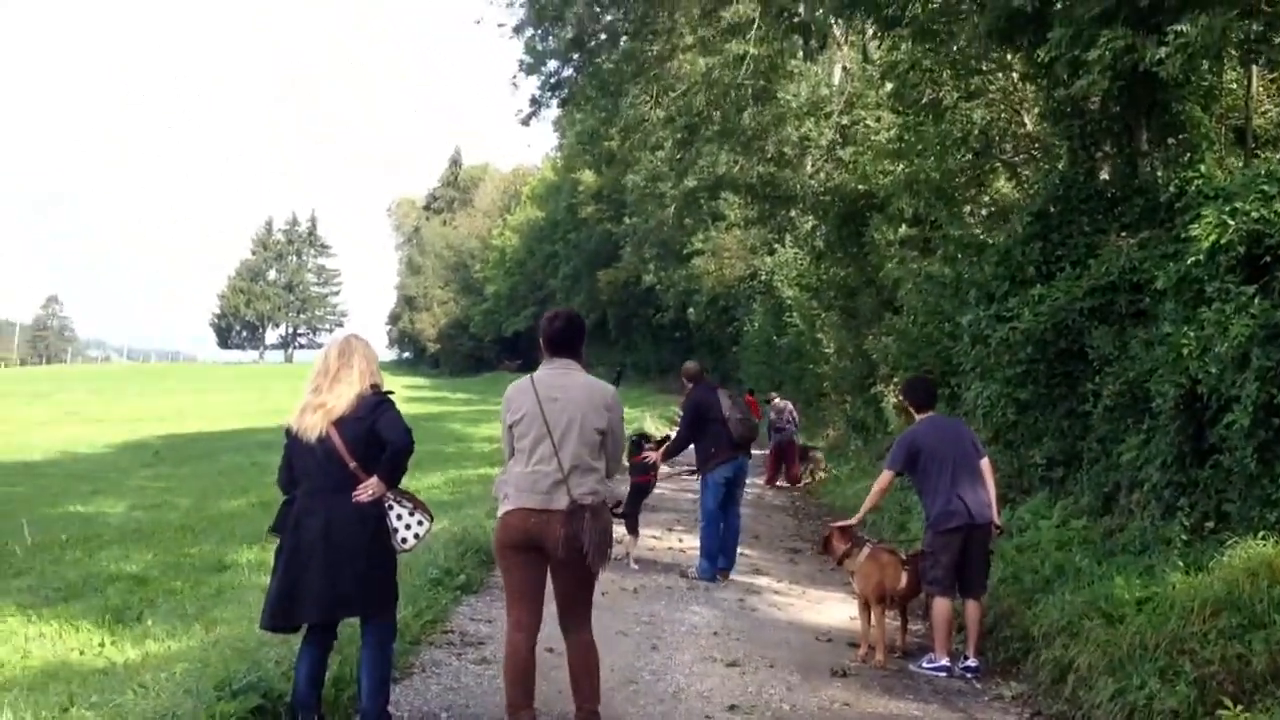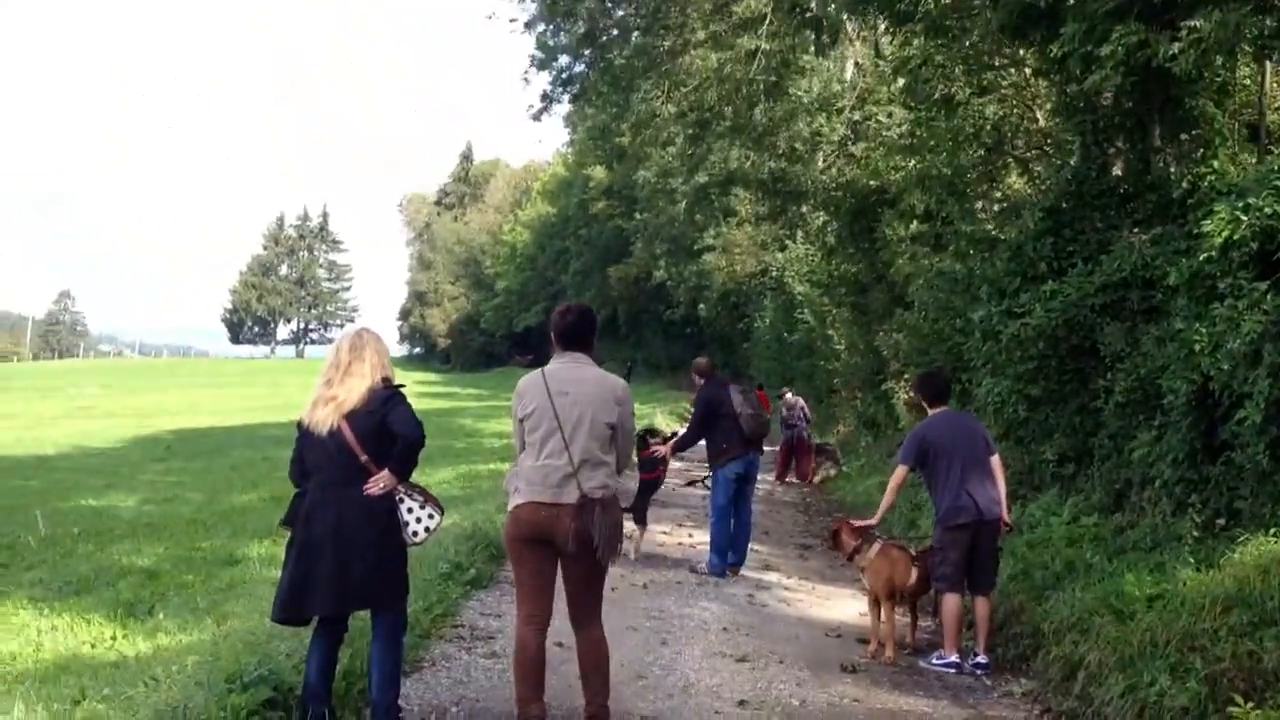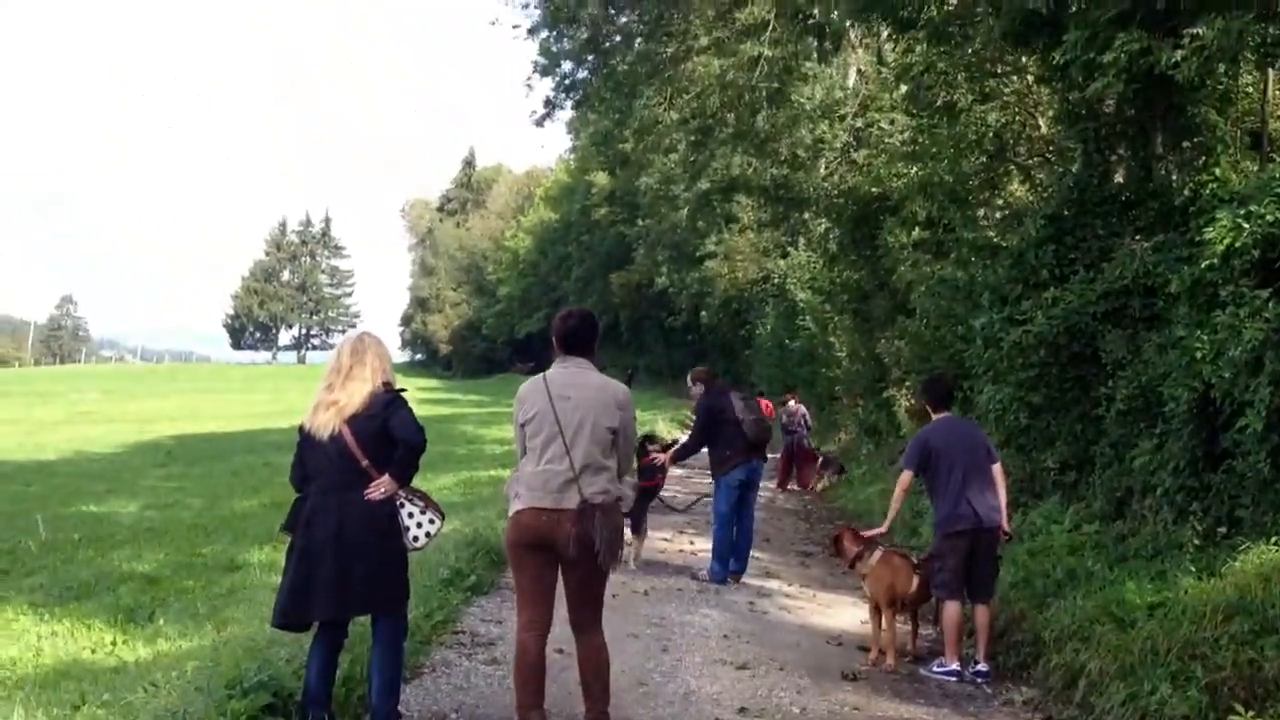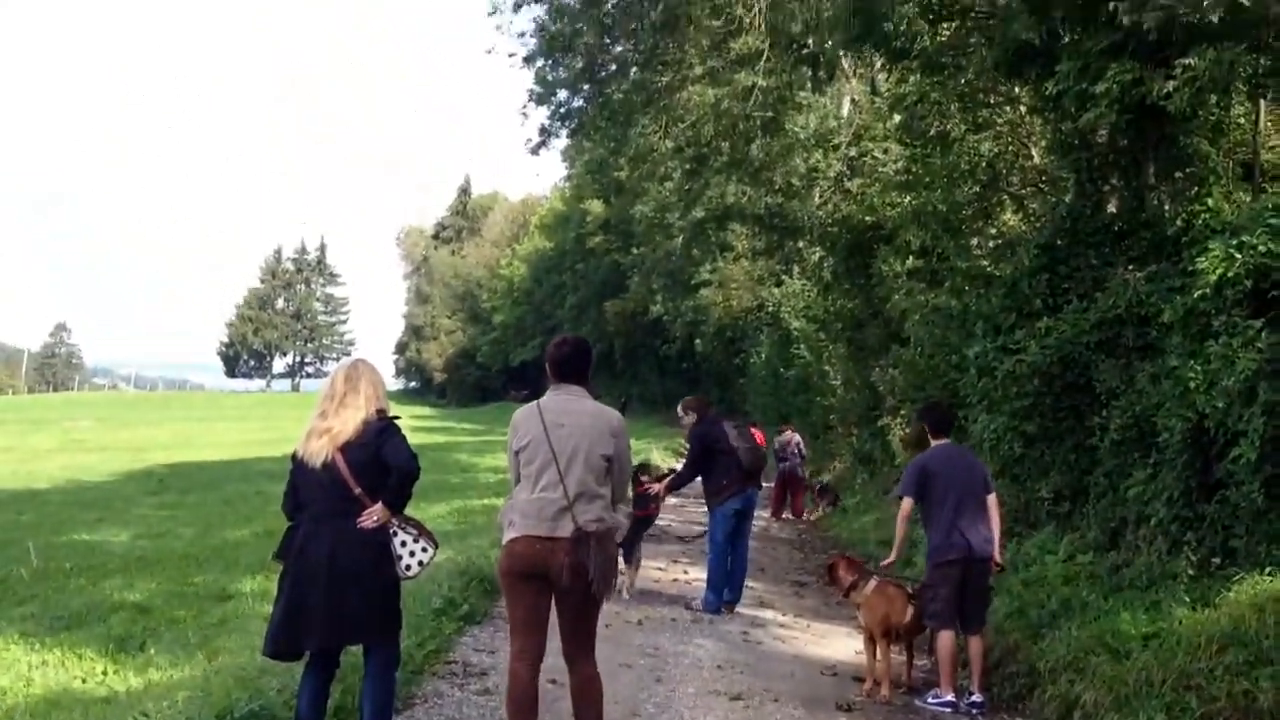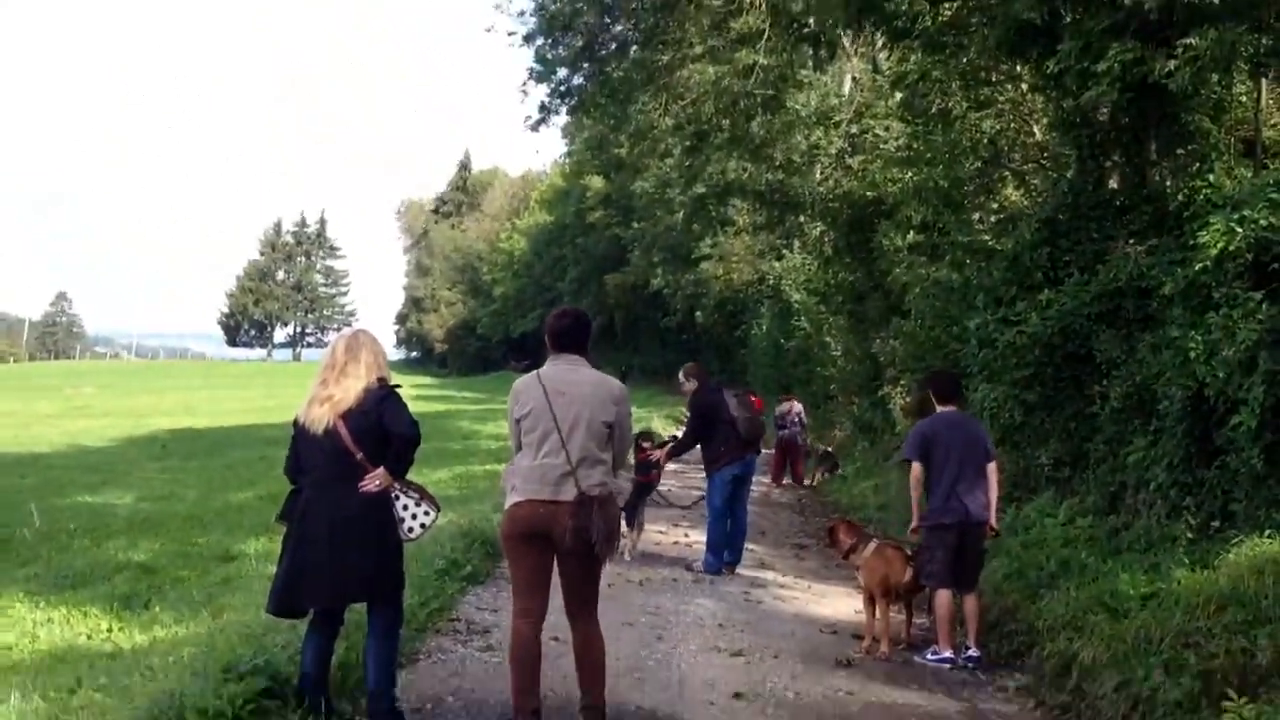
dt=0.2s
person 1, frame 1
left shoulder: (517, 392)
right shoulder: (604, 395)
left elbow: (508, 455)
right elbow: (613, 464)
left hip: (519, 515)
right hip: (579, 518)
left knee: (521, 626)
right knee: (578, 627)
person 1, frame 2
left shoulder: (528, 385)
right shoulder: (615, 389)
left elbow: (519, 448)
right elbow: (624, 458)
left hip: (530, 508)
right hip: (590, 512)
left knee: (531, 619)
right knee: (588, 621)
person 1, frame 3
left shoulder: (529, 390)
right shoulder: (617, 394)
left elbow: (520, 454)
right elbow: (625, 463)
left hip: (531, 513)
right hip: (591, 517)
left knee: (531, 625)
right knee: (588, 627)
person 1, frame 4
left shoulder: (523, 418)
right shoulder: (611, 422)
left elbow: (515, 480)
right elbow: (619, 491)
left hip: (525, 542)
right hip: (585, 544)
left knee: (524, 654)
right knee: (581, 656)
person 1, frame 5
left shoulder: (524, 387)
right shoulder: (612, 389)
left elbow: (515, 448)
right elbow: (620, 458)
left hip: (527, 507)
left knee: (526, 615)
right knee: (584, 616)
person 2, frame 1
left shoulder: (304, 415)
right shoulder: (372, 406)
left elbow: (287, 481)
right elbow: (401, 442)
right wrist: (384, 480)
left hip: (310, 534)
right hip: (359, 535)
left knee: (319, 627)
right knee: (377, 629)
person 2, frame 2
left shoulder: (316, 409)
right shoulder: (383, 399)
left elbow: (299, 472)
right elbow: (412, 435)
right wrist: (395, 473)
left hip: (321, 527)
right hip: (370, 527)
left knee: (330, 620)
right knee: (387, 623)
person 2, frame 3
left shoulder: (317, 413)
right shoulder: (385, 403)
left elbow: (299, 477)
right elbow: (413, 440)
right wrist: (396, 478)
left hip: (322, 531)
right hip: (371, 531)
left knee: (330, 626)
right knee: (387, 628)
person 2, frame 4
left shoulder: (310, 441)
right shoulder: (378, 431)
left elbow: (292, 505)
right elbow: (407, 467)
right wrist: (389, 506)
left hip: (314, 561)
right hip: (363, 561)
left knee: (321, 655)
right knee: (380, 656)
person 2, frame 5
left shoulder: (312, 408)
right shoulder: (380, 398)
left elbow: (293, 469)
right elbow: (408, 432)
right wrist: (390, 472)
left hip: (317, 525)
right hip: (366, 526)
left knee: (326, 613)
right knee: (383, 614)
person 3, frame 1
left shoulder: (911, 438)
right shoulder: (960, 427)
left elbow: (883, 484)
right elbow: (986, 469)
left wrist: (858, 517)
right wrist: (994, 512)
left hip: (945, 520)
right hip: (980, 518)
left knee: (941, 591)
right knee: (973, 592)
left ankle: (940, 659)
right ankle: (971, 659)
person 3, frame 2
left shoulder: (922, 433)
right shoulder: (973, 423)
left elbow: (898, 480)
right elbow: (997, 466)
left wrist: (877, 517)
right wrist: (1004, 509)
left hip: (955, 517)
right hip: (989, 515)
left knee: (950, 587)
right knee: (982, 589)
left ankle: (950, 655)
right ankle: (981, 655)
person 3, frame 3
left shoulder: (925, 437)
right shoulder: (975, 430)
left elbow: (904, 485)
right elbow: (998, 474)
left wrist: (886, 525)
right wrist: (1003, 517)
left hip: (954, 524)
right hip: (988, 522)
left knee: (951, 595)
right knee: (982, 597)
left ankle: (951, 663)
right ankle: (981, 663)
person 3, frame 4
left shoulder: (921, 463)
right shoulder: (973, 460)
left elbow: (905, 512)
right elbow: (993, 505)
left wrist: (895, 553)
right wrist: (996, 548)
left hip: (946, 553)
right hip: (980, 552)
left knee: (944, 625)
right knee: (974, 627)
left ankle: (946, 694)
right ankle: (976, 694)
person 3, frame 5
left shoulder: (924, 429)
right shoulder: (977, 427)
left elbow: (916, 477)
right elbow: (992, 473)
left wrist: (916, 517)
right wrist: (992, 514)
left hip: (942, 516)
right hip: (976, 516)
left knee: (941, 585)
right knee: (969, 586)
left ankle: (944, 650)
right ankle: (973, 649)
person 4, frame 1
left shoulder: (694, 398)
right shoulder: (722, 394)
left elbow: (685, 435)
left wrist: (662, 454)
left hip: (717, 462)
right hip: (740, 458)
left knee: (710, 517)
right knee: (731, 514)
left ankle: (707, 569)
right ankle: (724, 567)
person 4, frame 2
left shoulder: (706, 394)
right shoulder: (733, 390)
left elbow: (696, 431)
left wrist: (672, 448)
left hip: (729, 458)
right hip: (751, 454)
left knee: (720, 512)
right knee: (742, 510)
left ankle: (717, 565)
right ankle: (734, 562)
person 4, frame 3
left shoulder: (707, 403)
right shoulder: (731, 397)
left elbow: (697, 440)
left wrist: (672, 457)
right wrist: (679, 450)
left hip: (732, 465)
right hip: (754, 460)
left knee: (723, 520)
right knee: (745, 518)
left ankle: (718, 572)
right ankle: (736, 570)
person 4, frame 4
left shoulder: (700, 432)
right shoulder: (721, 426)
left elbow: (691, 469)
left wrist: (666, 487)
right wrist: (673, 480)
left hip: (727, 493)
right hip: (749, 488)
left knee: (718, 549)
right knee: (739, 547)
left ankle: (712, 602)
right ankle: (730, 600)
person 4, frame 5
left shoulder: (700, 399)
right shoulder: (720, 394)
left elbow: (692, 436)
left wrist: (668, 453)
right wrist: (674, 448)
left hip: (725, 460)
right hip: (747, 455)
left knee: (717, 512)
right knee: (738, 511)
left ankle: (713, 563)
right ankle: (731, 561)
